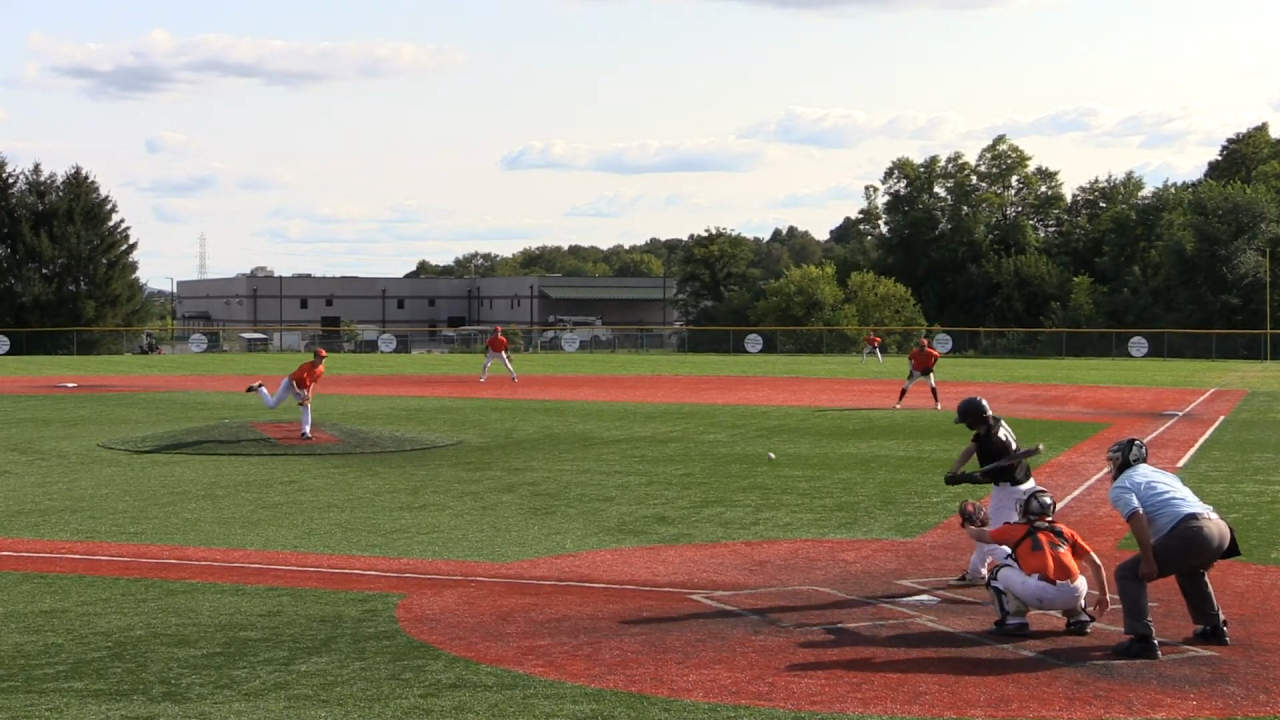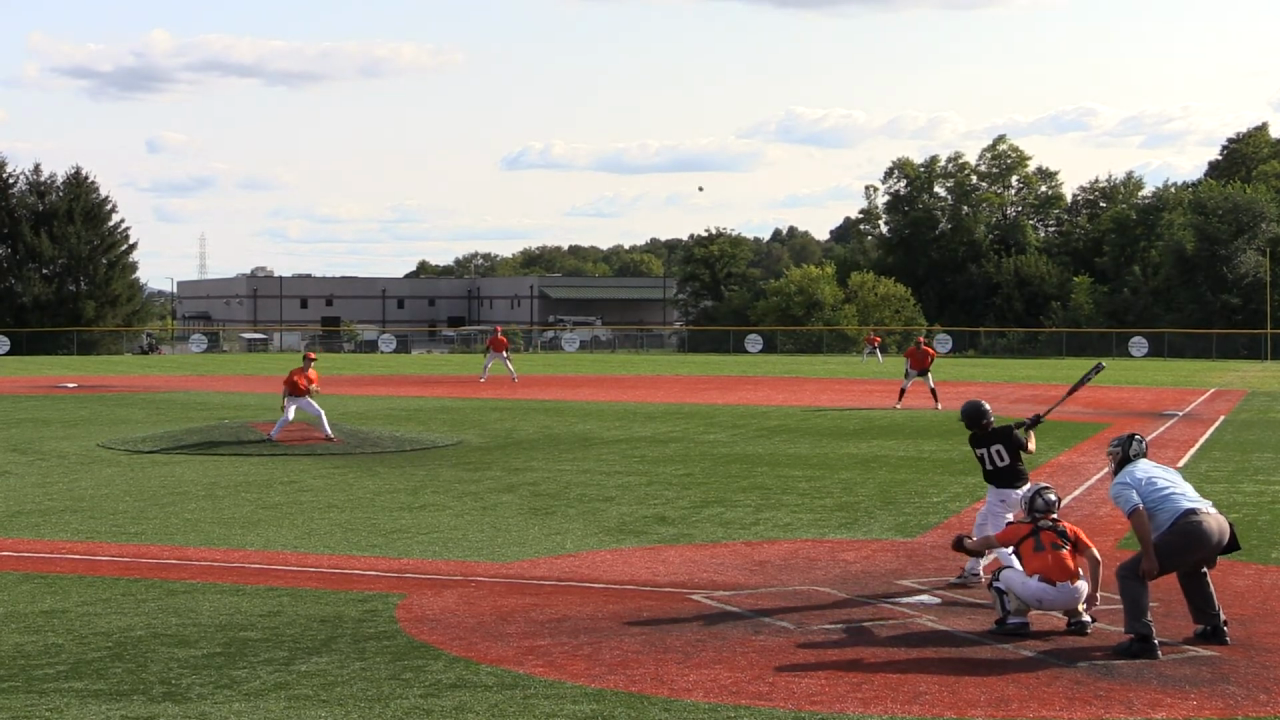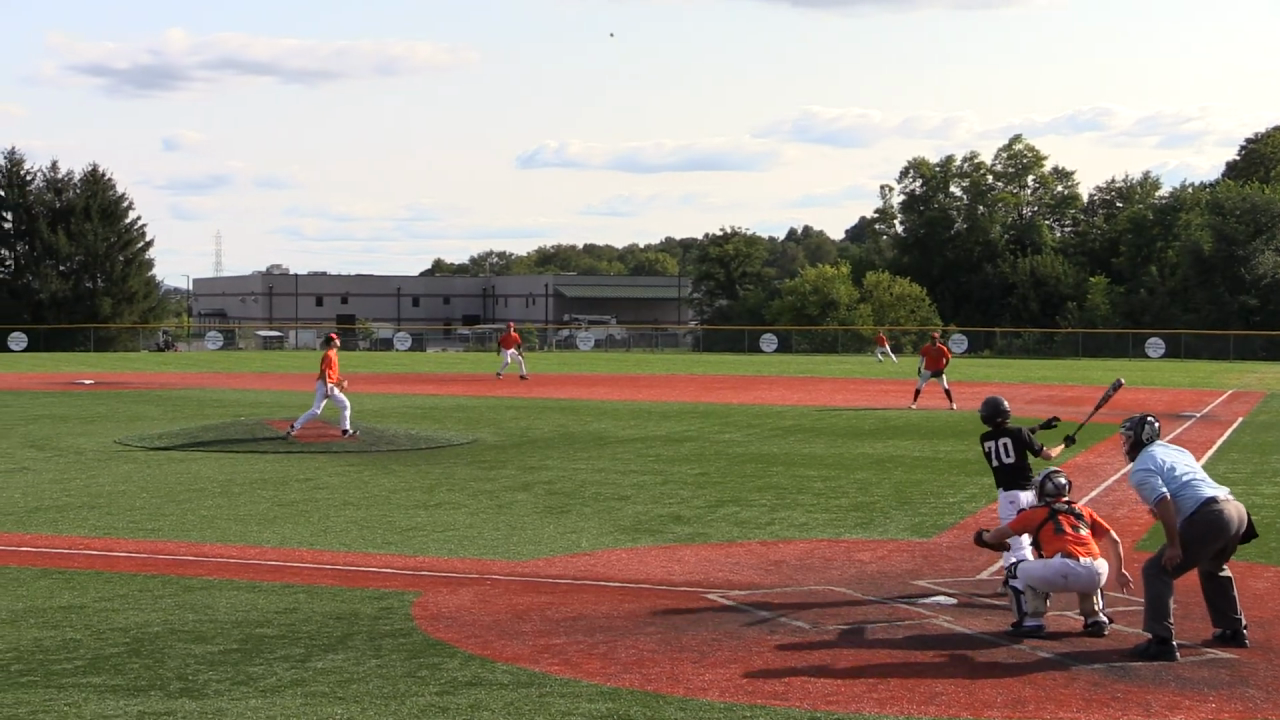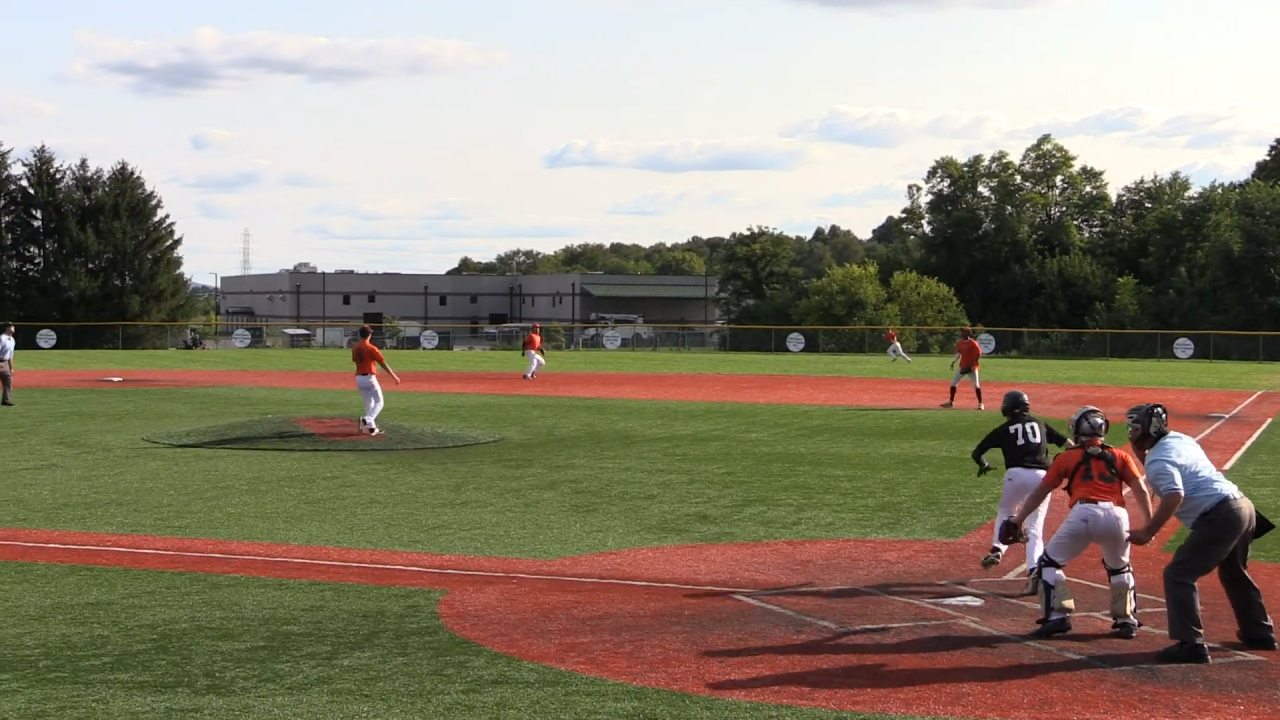
dt=0.3s
person 1, frame 1
left shoulder: (1120, 486)
right shoulder: (1165, 474)
left elbow: (1137, 517)
left wrist: (1148, 560)
right wrist: (1205, 554)
left hip: (1191, 534)
right hip: (1220, 528)
left knee: (1128, 573)
right knee: (1189, 568)
left ankle: (1143, 640)
right ankle: (1214, 627)
person 1, frame 2
left shoulder: (1120, 483)
right shoulder: (1165, 470)
left elbow: (1138, 514)
left wrist: (1149, 556)
right wrist: (1207, 552)
left hip: (1191, 529)
right hip: (1220, 523)
left knee: (1129, 573)
right knee: (1191, 568)
left ankle: (1143, 640)
right ankle: (1215, 628)
person 1, frame 3
left shoulder: (1139, 469)
right shoulder: (1176, 451)
left elbow: (1164, 502)
left wrist: (1173, 545)
left hip: (1209, 518)
right hip: (1236, 510)
left knee: (1156, 570)
right knee: (1212, 567)
left ankle: (1162, 642)
right ankle: (1234, 630)
person 1, frame 4
left shoulder: (1158, 460)
right shoulder: (1179, 439)
left elbow: (1173, 497)
left wrist: (1147, 532)
right wrist: (1141, 452)
left hip: (1218, 517)
right hip: (1241, 506)
left knee: (1178, 574)
right knee: (1234, 574)
left ankle: (1191, 645)
right ankle: (1260, 632)
person 2, frame 1
left shoulder: (993, 441)
right shoulder: (994, 423)
left elbow: (988, 477)
right elbow: (970, 449)
left wrist: (967, 477)
right wrist: (954, 471)
left hip: (1011, 491)
right hip: (1015, 486)
left knee: (994, 545)
right ankle: (976, 573)
person 2, frame 2
left shoulder: (974, 440)
right shoulder: (1009, 433)
right elbow: (1030, 449)
left wrist: (1025, 423)
right wrist: (1029, 428)
left hip: (1000, 493)
right hip: (1022, 488)
right knee: (982, 523)
right ankle: (973, 572)
person 2, frame 3
left shoulder: (984, 439)
right shoulder: (1019, 433)
right elbow: (1047, 455)
left wrist: (1040, 426)
right wrist: (1064, 445)
left hip: (1010, 495)
right hip: (1031, 493)
left knee: (1019, 547)
right knee: (1016, 540)
person 2, frame 4
left shoulder: (1001, 430)
right shoulder: (1041, 425)
left elbow: (976, 453)
right elbow: (1068, 444)
left wrist: (983, 465)
left hip: (1016, 475)
right hip: (1041, 477)
left knee: (1005, 513)
right knee: (1034, 531)
left ankle: (997, 550)
right ankle: (1034, 572)
person 3, frame 1
left shoulder: (1015, 530)
right shoulder: (1065, 531)
left elbow: (980, 535)
right elbow: (1095, 564)
left wrist: (969, 526)
right wrist: (1103, 595)
left hip: (1041, 593)
right hip: (1075, 593)
left knee: (998, 574)
left ankle: (1014, 621)
right ankle: (1079, 619)
person 3, frame 2
left shoulder: (1020, 529)
right shoulder: (1070, 529)
left elbow: (988, 542)
right elbow: (1095, 559)
left wrist: (967, 543)
right wrist: (1093, 591)
left hip: (1041, 594)
right hip: (1075, 594)
left knee: (1001, 575)
left ankle: (1015, 620)
right ankle: (1080, 619)
person 3, frame 3
left shoulder: (1034, 514)
right shoulder: (1083, 511)
left elbow: (1002, 533)
right elbow: (1114, 540)
left wrist: (986, 537)
right wrist: (1118, 571)
left hip: (1065, 569)
right hip: (1098, 572)
left knee: (1016, 572)
left ankle: (1031, 622)
right ankle: (1096, 620)
person 3, frame 4
left shoulder: (1067, 457)
right shoulder: (1120, 455)
left elbow: (1041, 491)
right elbow: (1140, 489)
left wrist: (1018, 518)
right wrist: (1149, 522)
left hip: (1083, 514)
right hip: (1117, 515)
left knee: (1050, 563)
right knee: (1119, 567)
left ankle: (1058, 617)
right ankle: (1125, 621)
